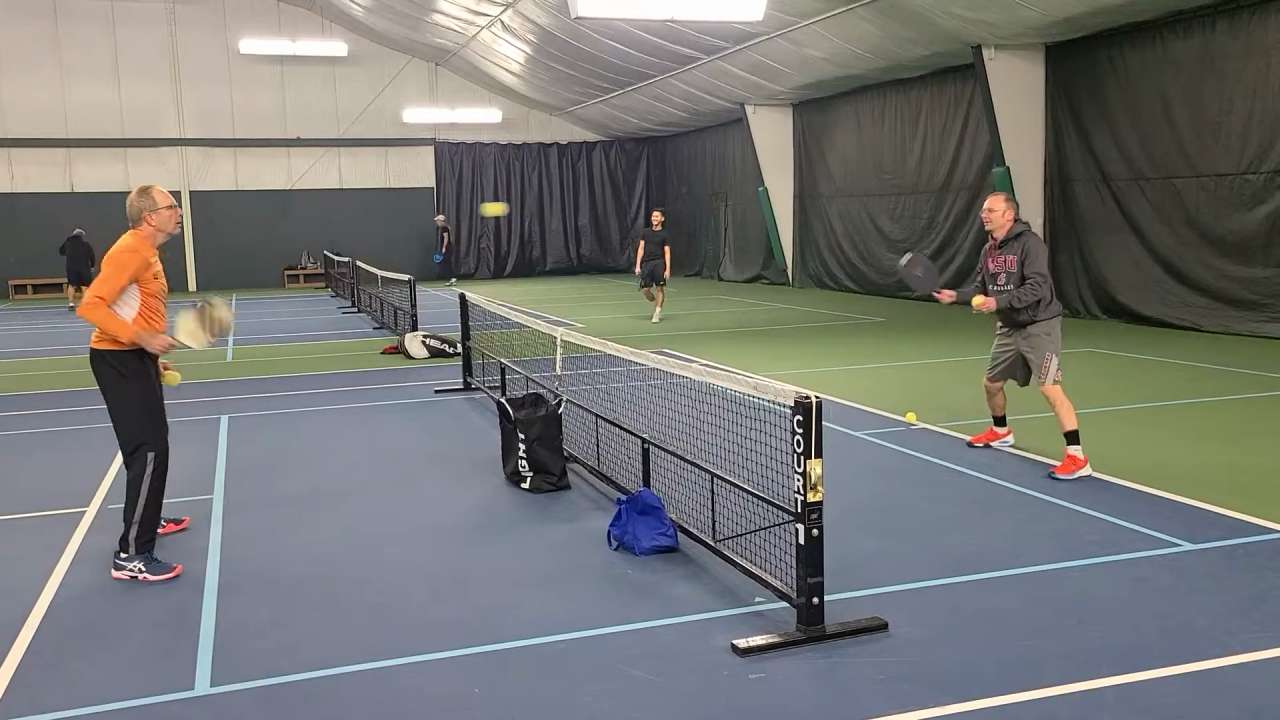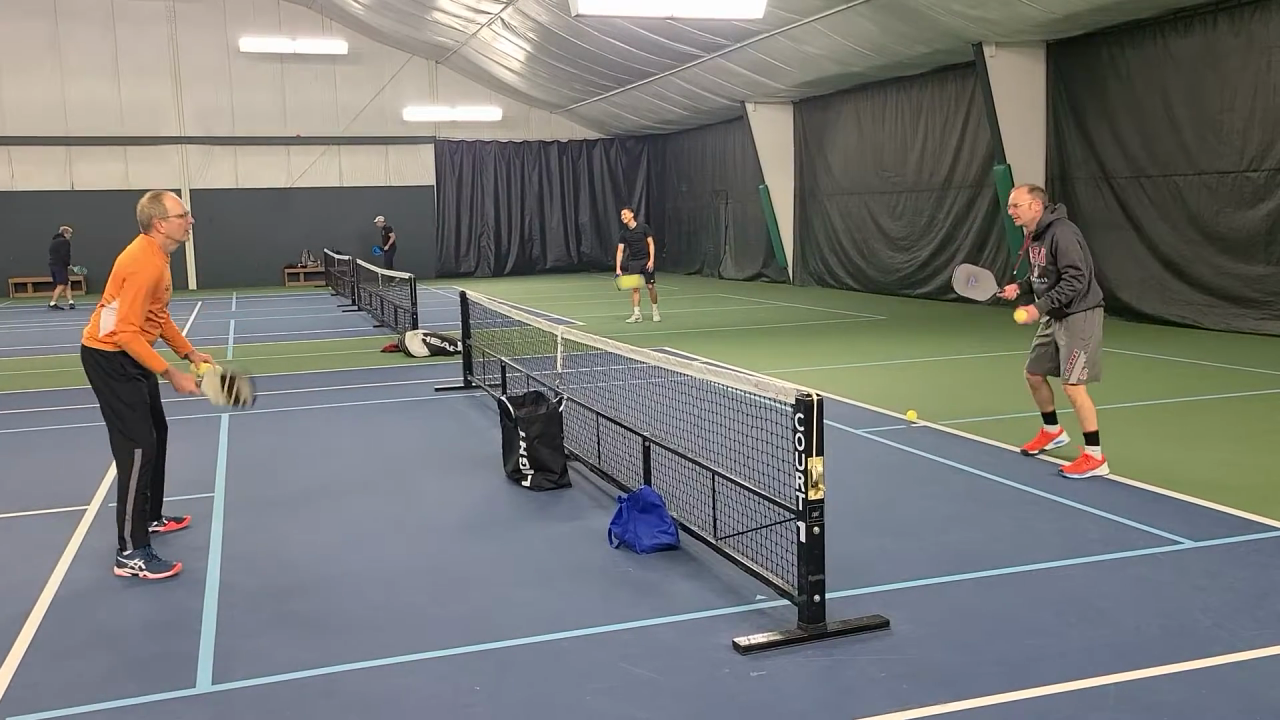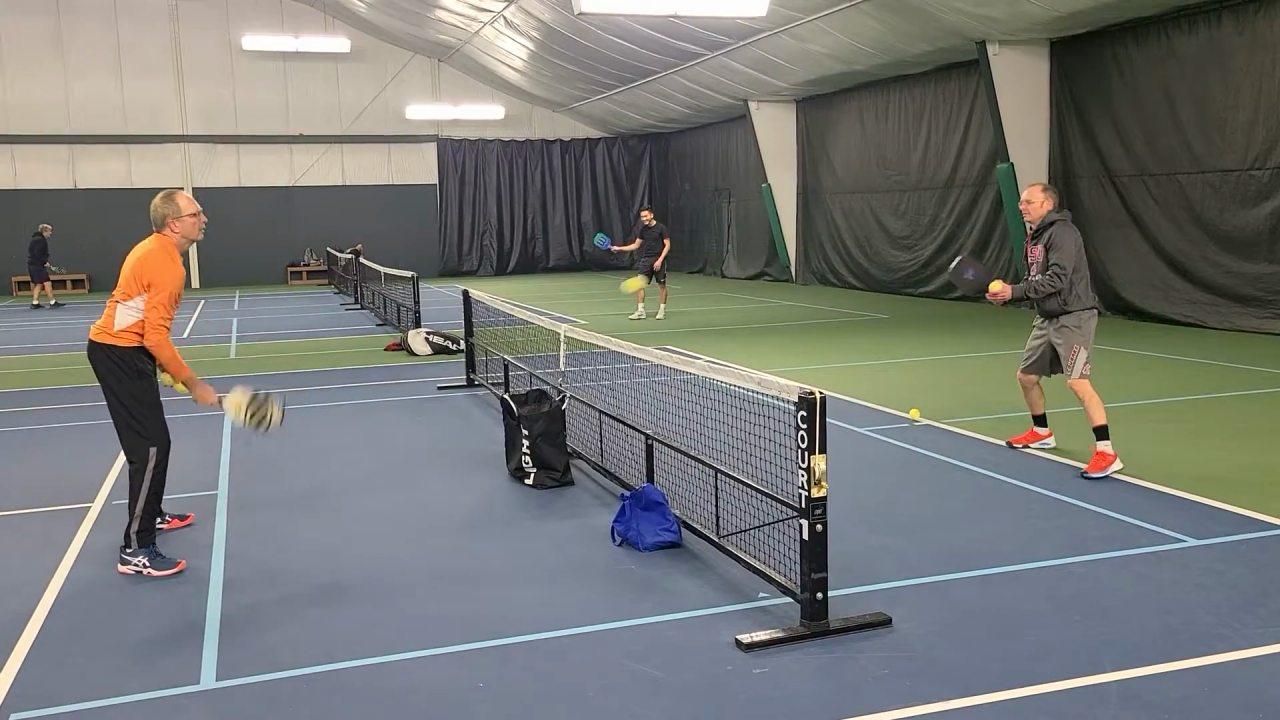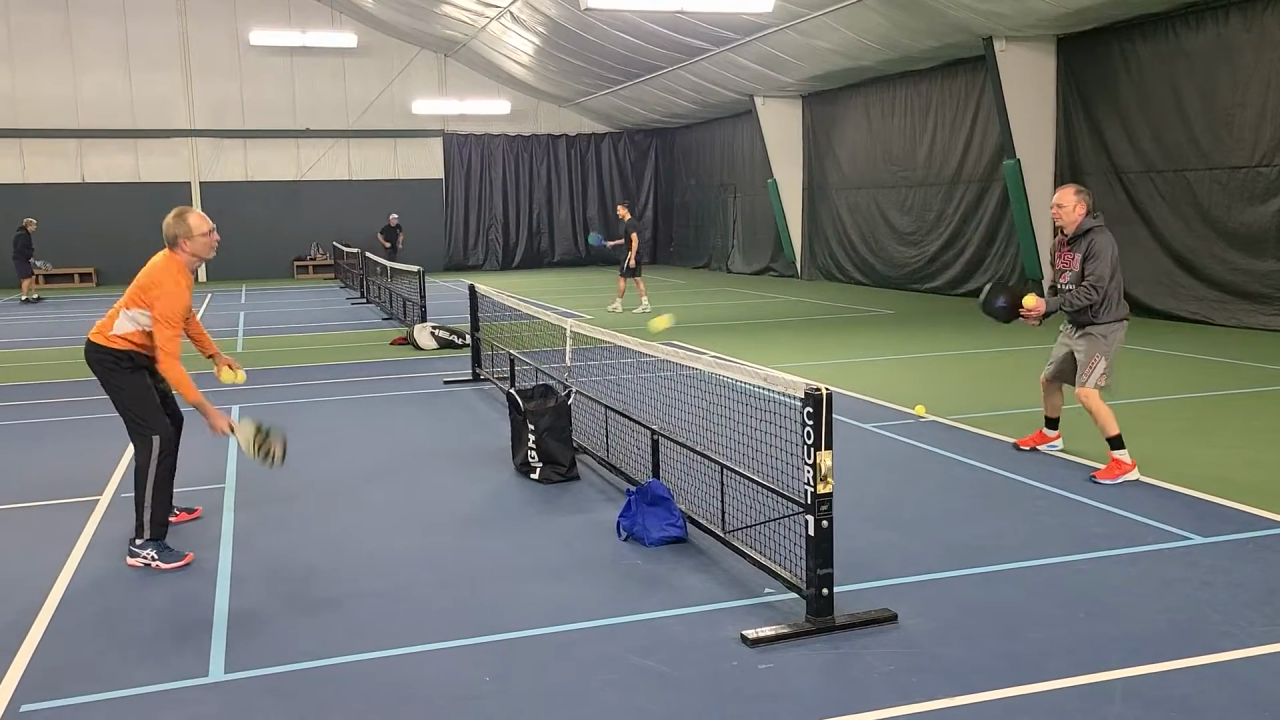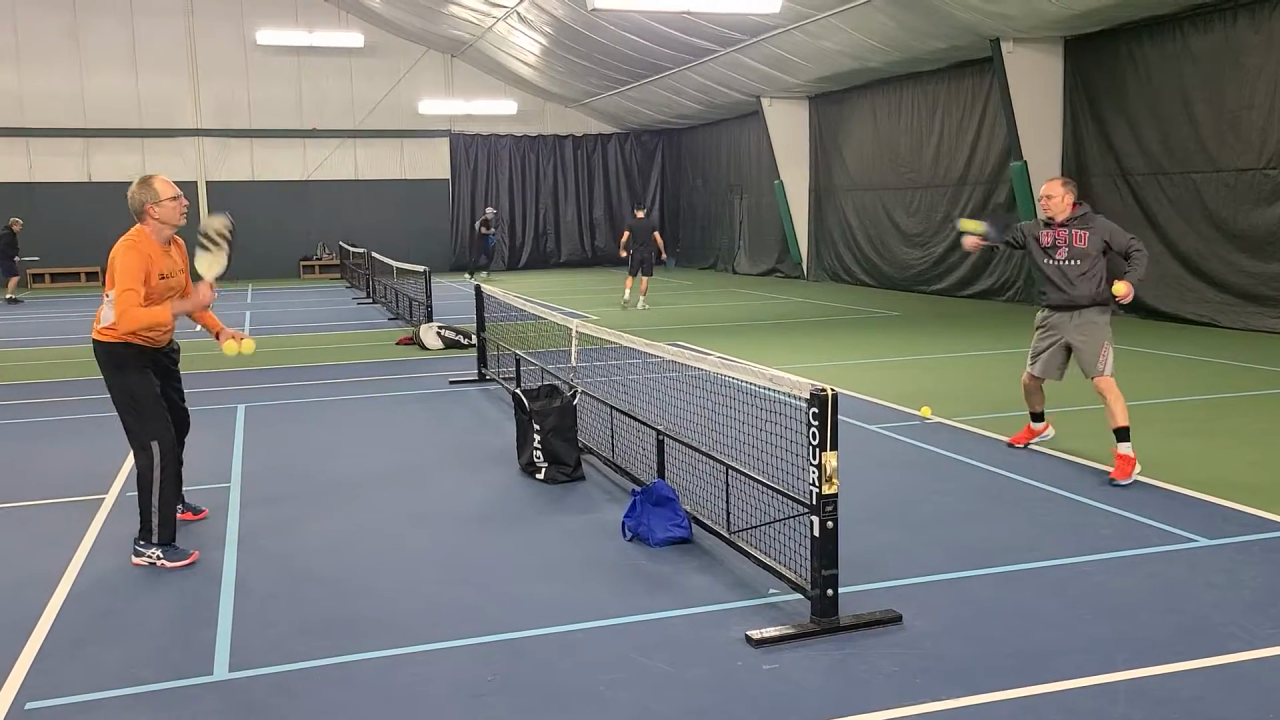
dt=1s
person 1, frame 1
left shoulder: (143, 250)
right shoulder: (133, 252)
right elbow: (92, 306)
left wrist: (153, 357)
right wrist: (141, 339)
left hip: (134, 357)
right hip: (121, 358)
left knee: (152, 441)
right knee: (150, 449)
left ankle: (147, 519)
right ankle: (130, 555)
person 1, frame 2
left shoulder: (155, 255)
right shoulder: (147, 264)
left elbow: (157, 316)
right elbow: (126, 333)
left wrist: (189, 350)
right wrist: (171, 373)
left hip: (129, 355)
right hip: (110, 356)
left knee: (155, 434)
right knee: (137, 446)
left ankle: (150, 516)
right ankle: (131, 552)
person 1, frame 3
left shoulder: (152, 249)
right shoulder: (168, 264)
right elbow: (156, 338)
left wrist: (165, 364)
right wrist: (194, 384)
left hip: (117, 348)
right hip: (119, 353)
left knee: (146, 438)
right knee: (152, 444)
left ankle: (150, 513)
right ankle: (136, 550)
person 1, frame 4
left shoulder: (178, 266)
right shoulder: (171, 284)
left elbow: (185, 316)
right elbow: (169, 362)
left wrist: (214, 353)
right wrist: (209, 411)
left hip: (135, 351)
right hip: (114, 354)
left knee: (171, 423)
right knee: (156, 437)
left ankle: (159, 505)
right ankle: (145, 544)
person 1, frame 5
left shoulder: (177, 245)
right shoulder: (130, 251)
left elbow: (186, 298)
right elbow: (128, 319)
left wrist: (219, 330)
right wrist: (184, 306)
left hip: (159, 347)
right hip: (122, 350)
left knee: (177, 426)
right knee: (154, 441)
left ankle: (170, 501)
right ankle: (150, 544)
person 2, frame 1
left shoulder: (1030, 243)
right shoulder: (988, 251)
left elbow: (1036, 287)
right elbow: (981, 290)
left wrist: (999, 301)
right wrist: (955, 295)
left hip: (1041, 325)
right hip: (1010, 328)
left knee: (1050, 388)
right knee: (991, 383)
left ankle: (1077, 457)
right ankle: (1000, 431)
person 2, frame 2
left shoulder: (1061, 232)
right shoulder: (1033, 235)
left elbow: (1075, 279)
left wrist: (1039, 307)
right wrist: (1021, 287)
left hip: (1080, 315)
right hip: (1055, 317)
left knee: (1073, 387)
right knee: (1034, 374)
left ankle: (1095, 457)
right ankle: (1052, 431)
person 2, frame 3
left shoulder: (1062, 232)
right shoulder: (1034, 238)
left elbow: (1057, 278)
left wrist: (1014, 291)
right wrist: (1005, 291)
left hip: (1074, 317)
right hip: (1048, 318)
left knee: (1078, 382)
right knee: (1026, 376)
left ankle: (1106, 453)
right ankle: (1042, 432)
person 2, frame 4
left shoulder: (1099, 240)
right shoulder: (1060, 244)
left elbow: (1093, 291)
right elbow: (1058, 290)
left wrist: (1049, 304)
right wrist: (1039, 311)
left hip: (1102, 327)
right hip: (1074, 326)
left knee: (1086, 393)
right knee: (1048, 380)
left ankle: (1124, 462)
right ankle: (1050, 435)
person 2, frame 5
left shoulder: (1096, 225)
right shoulder: (1034, 229)
left elbow: (1137, 251)
right elbow: (1000, 235)
left wrist: (1129, 281)
right wrist: (975, 238)
left hip: (1090, 316)
right hip: (1051, 317)
left knee: (1104, 382)
right knee: (1031, 378)
left ankle: (1126, 455)
right ankle: (1039, 426)
